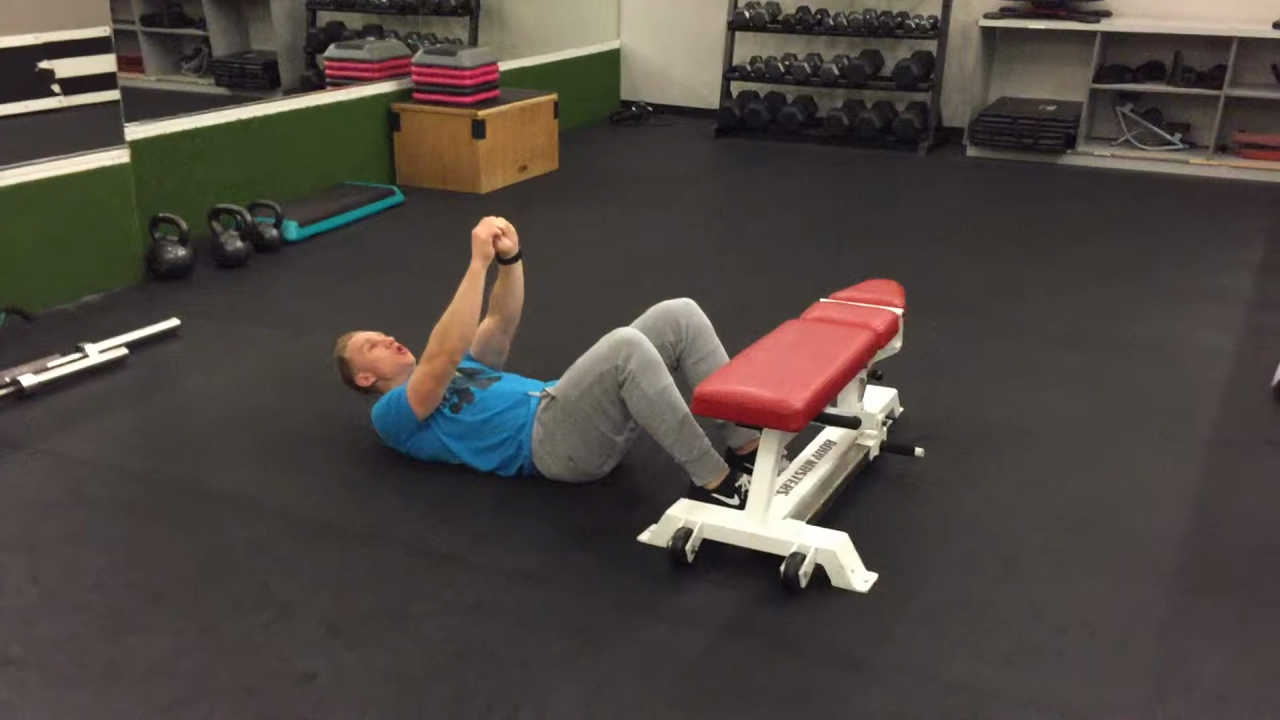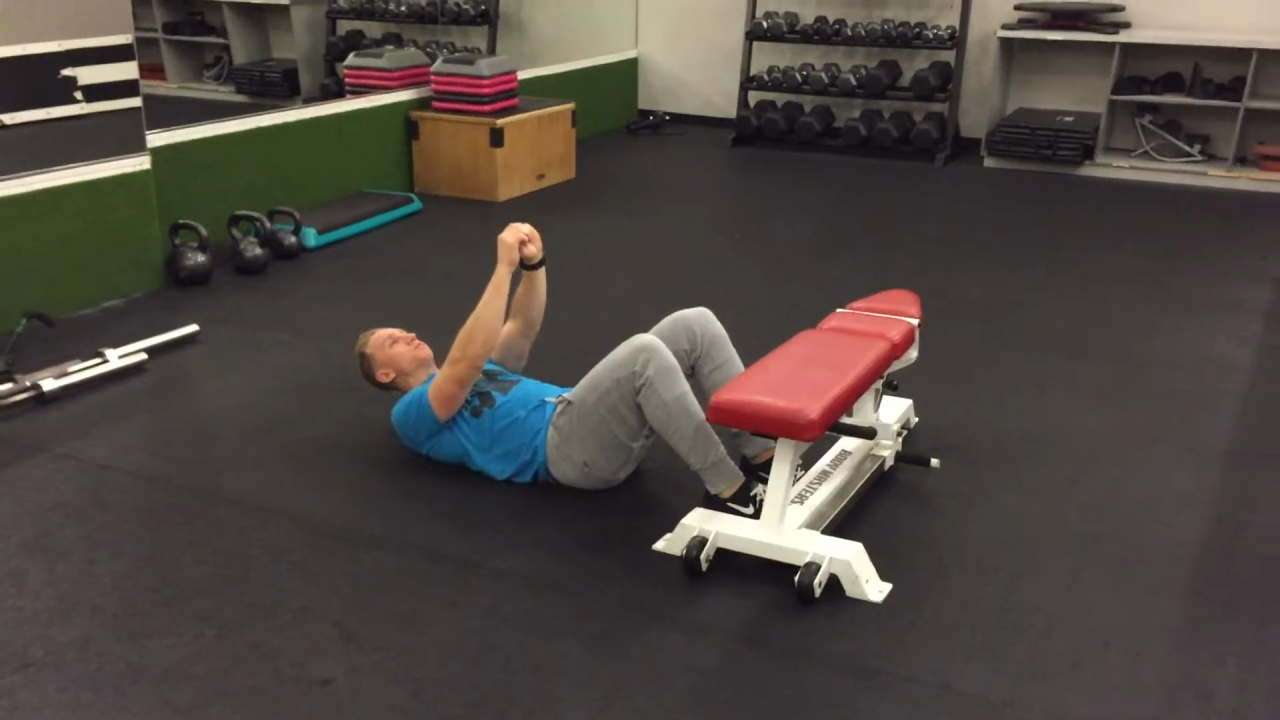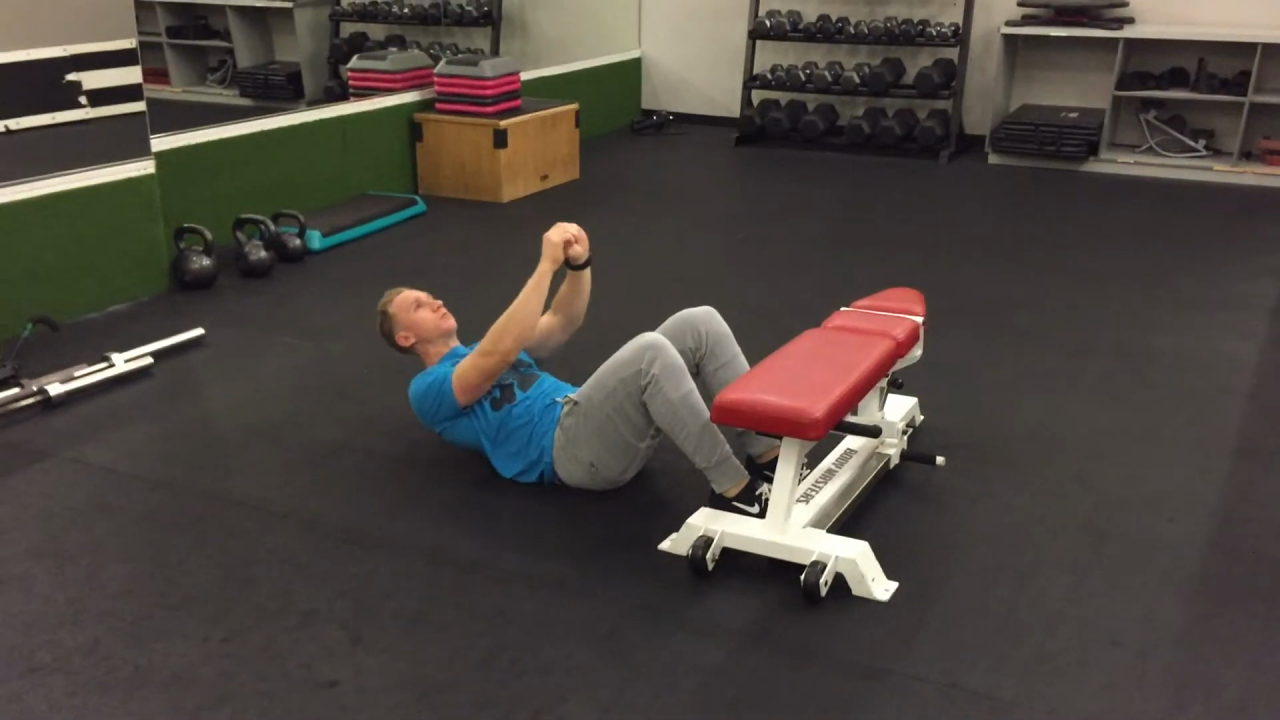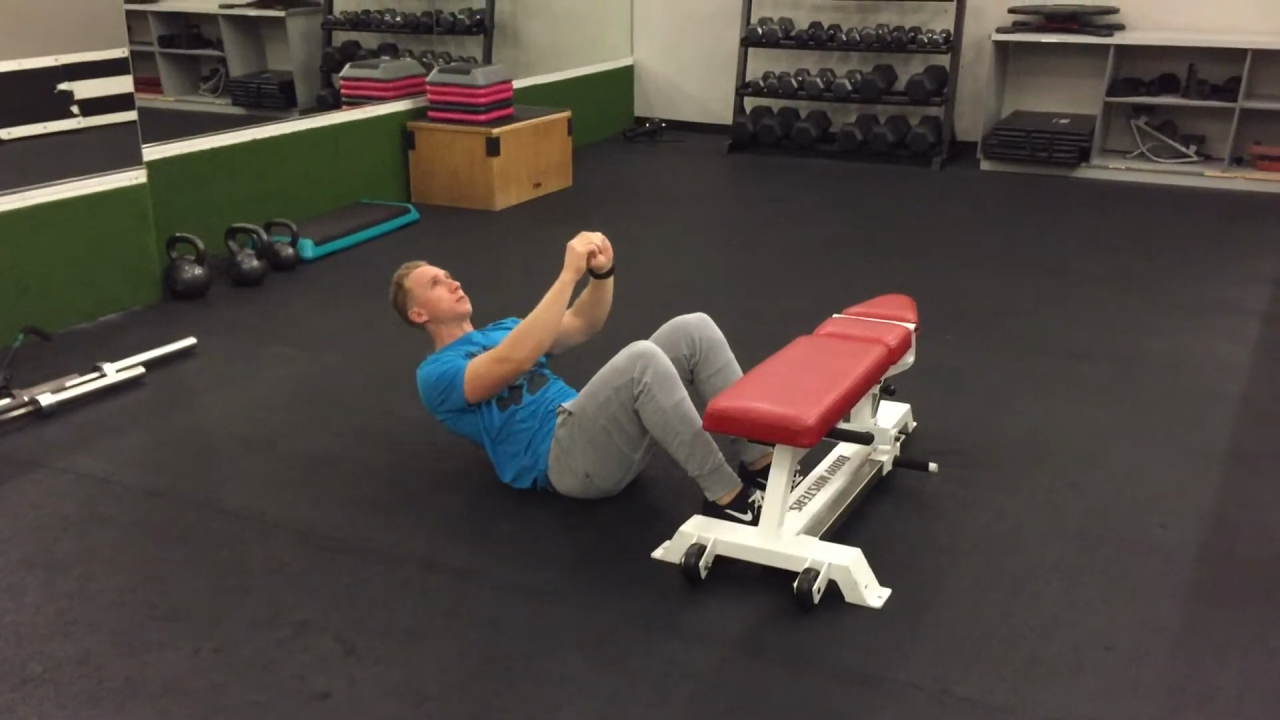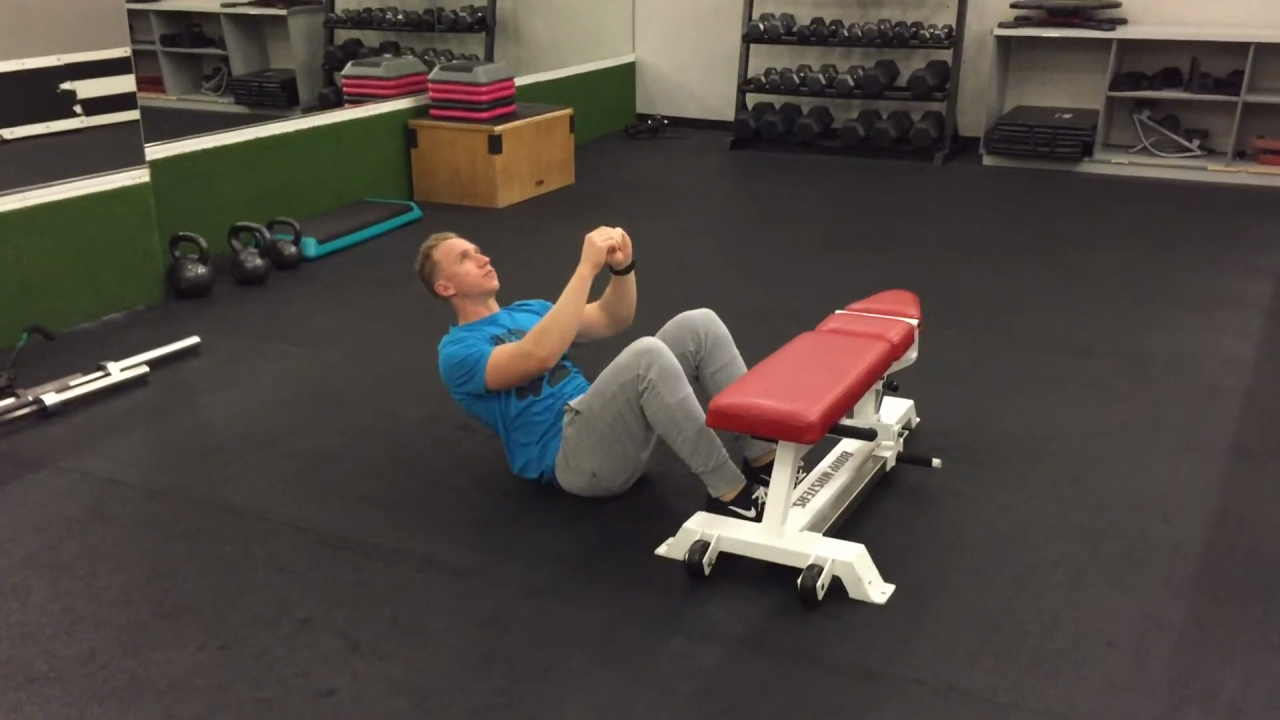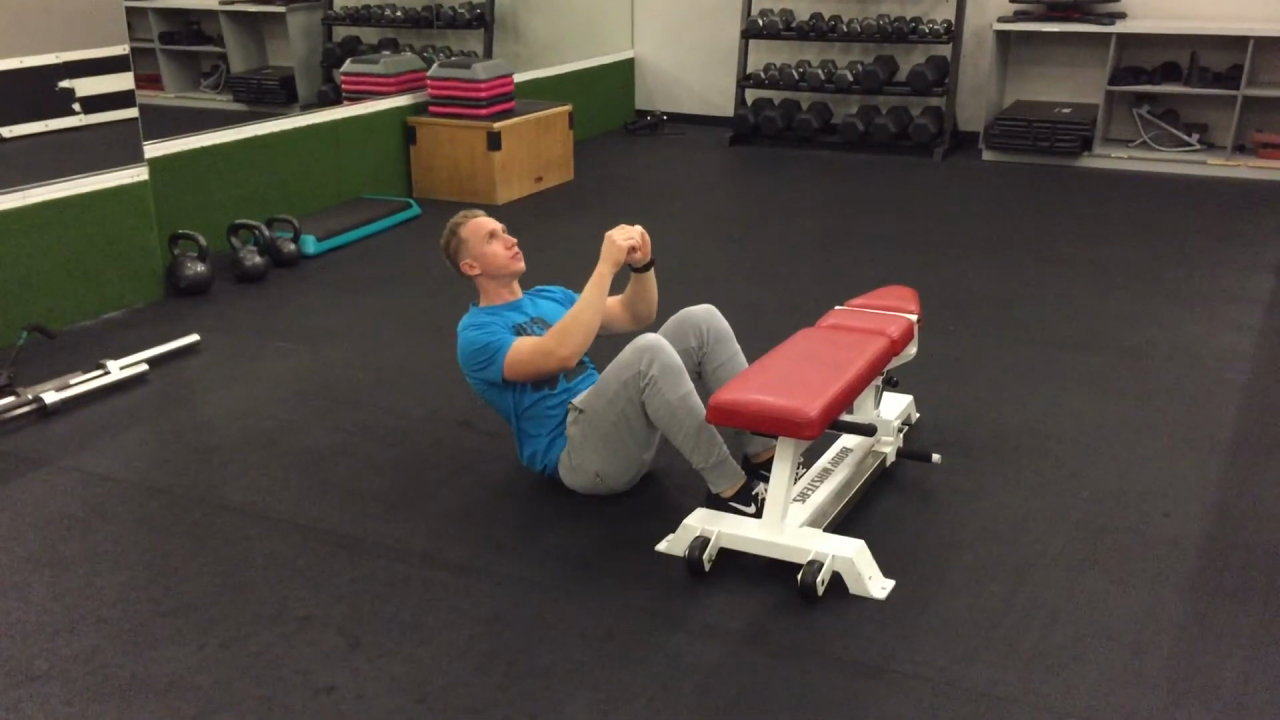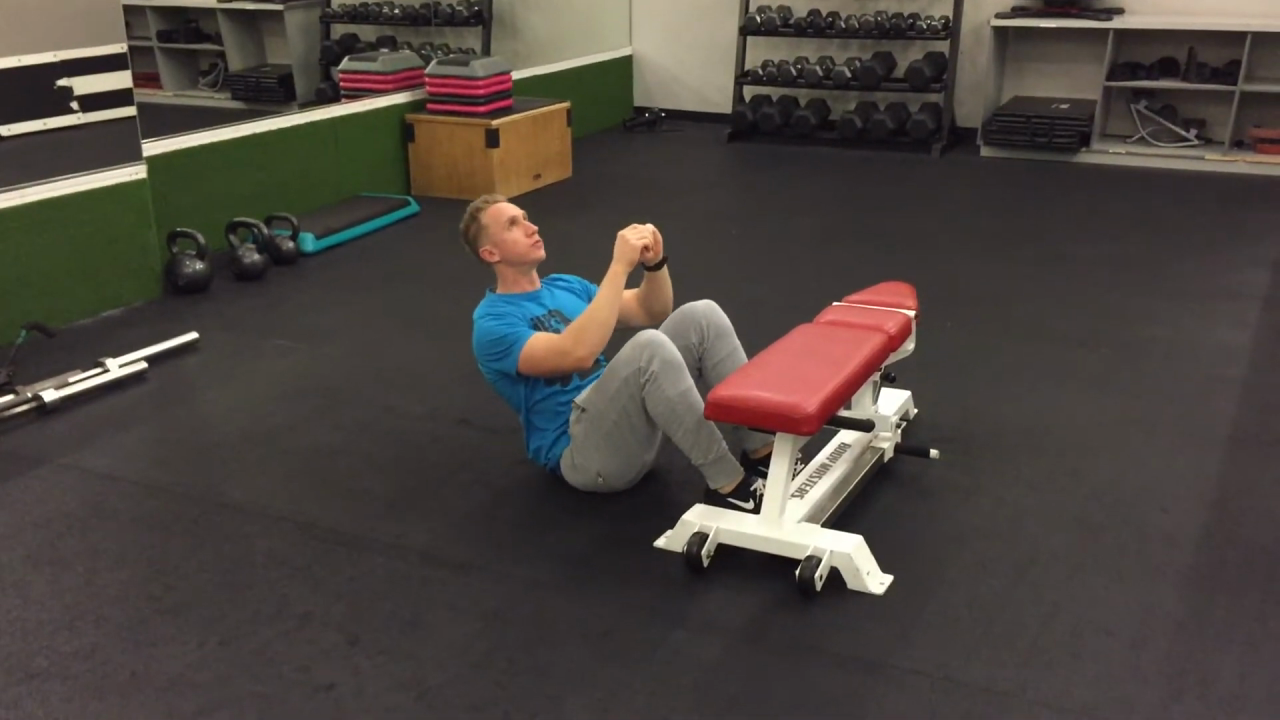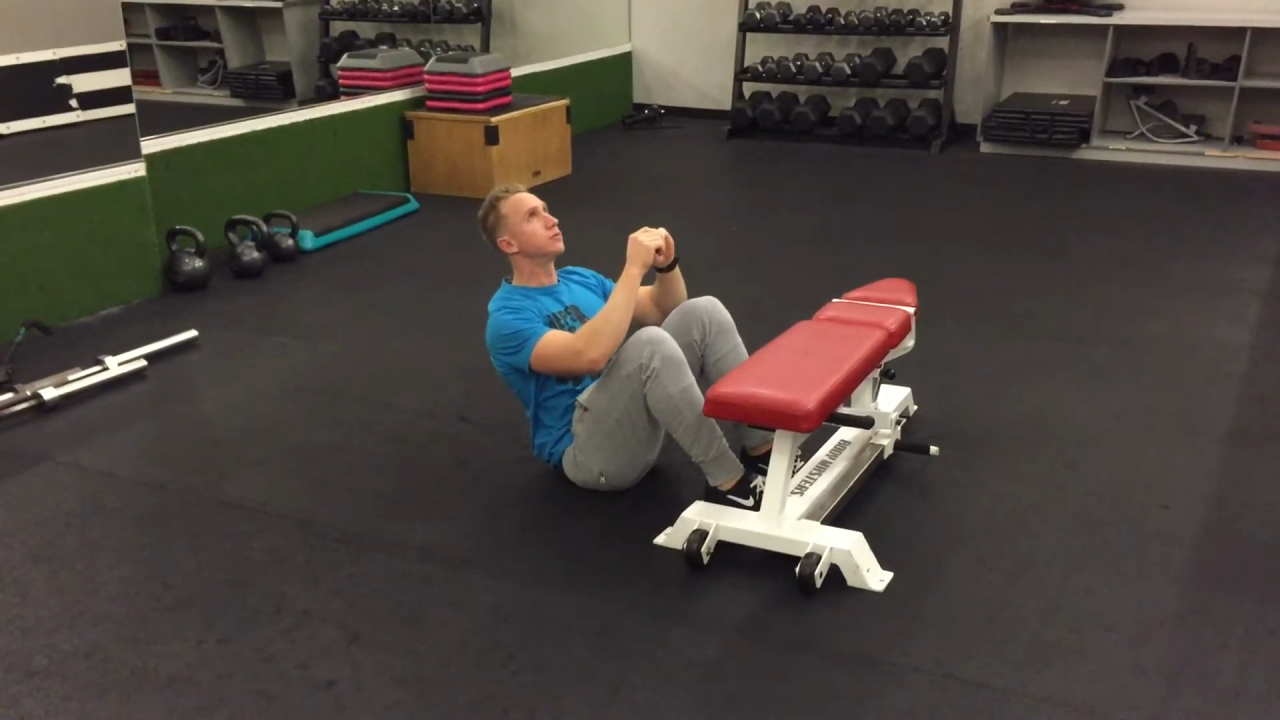
dt=0.5s
person 1, frame 1
left shoulder: (459, 373)
right shoulder: (394, 416)
left elbow: (501, 325)
right elbow: (442, 356)
left wrist: (509, 258)
right wrist: (478, 262)
left hip: (570, 414)
right hip: (549, 443)
left knee: (679, 316)
right knee: (627, 346)
left ankle: (747, 448)
right ankle: (713, 482)
person 1, frame 2
left shoulder: (471, 382)
right shoulder: (413, 416)
left elbow: (522, 329)
right elbow: (466, 360)
left wrist: (533, 263)
right wrist: (503, 268)
left hip: (588, 419)
right hip: (565, 448)
left knee: (695, 325)
right knee: (645, 353)
left ankle: (760, 457)
right ankle: (728, 491)
person 1, frame 3
left shoulder: (480, 353)
right shoulder: (429, 392)
left elbow: (562, 324)
right elbow: (499, 353)
left wrist: (578, 263)
right wrist: (546, 265)
left hip: (594, 422)
right hip: (571, 450)
left knee: (699, 323)
right knee: (652, 350)
left ankle: (765, 456)
right ankle: (734, 490)
person 1, frame 4
left shoulder: (500, 332)
right shoulder: (437, 375)
left elbow: (583, 325)
right elbow: (517, 360)
left wrist: (601, 271)
right wrist: (569, 274)
left hip: (597, 430)
right hip: (565, 459)
left knee: (693, 330)
right knee: (642, 359)
left ankle: (760, 463)
right ankle: (727, 497)
person 1, frame 5
left shoulder: (528, 311)
right shoulder: (458, 352)
left elbow: (614, 319)
right elbow: (539, 356)
left wrist: (621, 266)
right wrist: (586, 268)
left hip: (604, 423)
right hip: (572, 456)
left knee: (698, 326)
right knee: (647, 354)
left ankle: (763, 462)
right ankle: (730, 494)
person 1, frame 6
left shoulder: (548, 297)
right shoulder: (478, 335)
left elbow: (637, 316)
right elbow: (561, 354)
left wrist: (641, 264)
right wrist: (606, 267)
left hip: (615, 417)
right hip: (577, 452)
left knee: (701, 321)
right knee: (649, 351)
left ankle: (763, 457)
right ankle: (730, 490)
person 1, frame 7
left shoulder: (565, 286)
right shoulder: (493, 324)
left elbow: (654, 312)
right elbow: (577, 354)
left wrist: (654, 262)
right wrist: (620, 266)
left hip: (624, 416)
right hip: (582, 451)
left knee: (701, 316)
right knee: (649, 347)
left ankle: (761, 454)
right ankle: (728, 486)
person 1, frame 8
left shoulder: (580, 280)
right shoulder: (508, 316)
left elbow: (664, 310)
right elbow: (590, 355)
left wrist: (666, 264)
right wrist: (634, 268)
left hip: (632, 412)
right hip: (586, 449)
left knee: (703, 312)
right knee: (650, 343)
left ankle: (761, 450)
right ankle: (729, 482)
